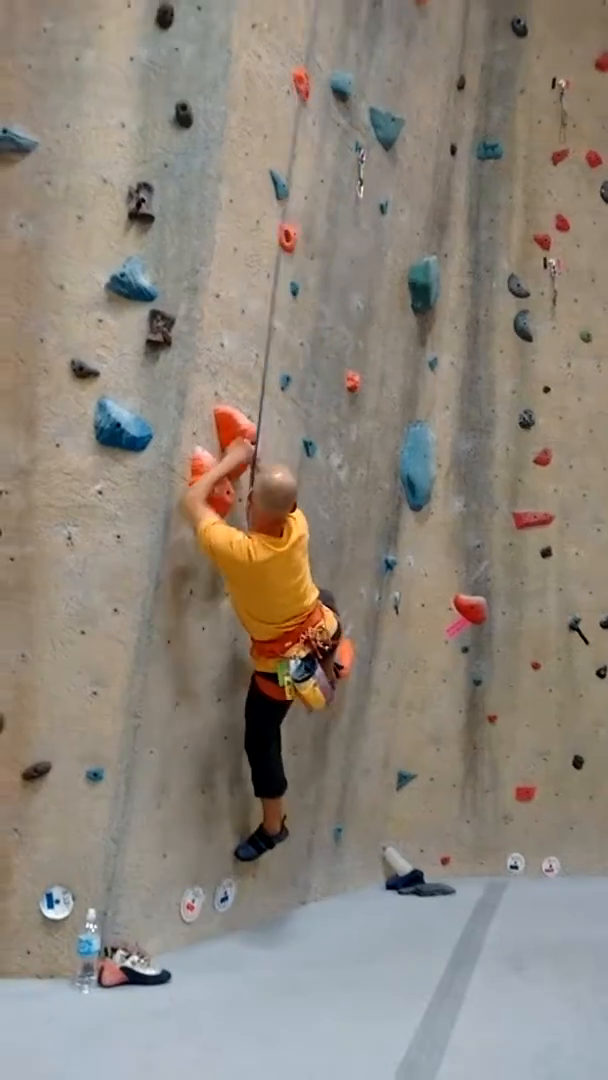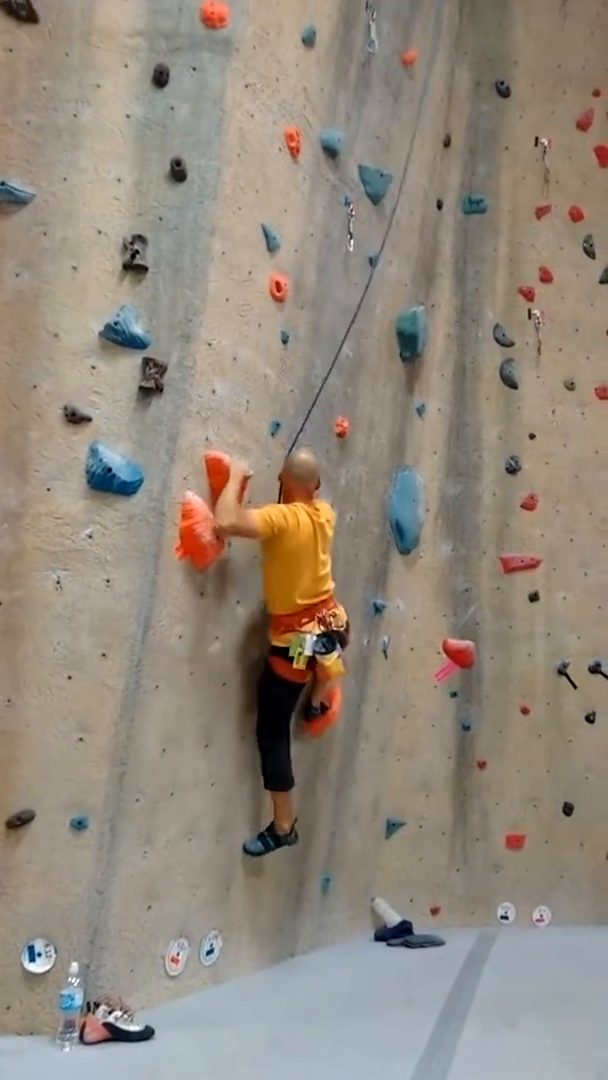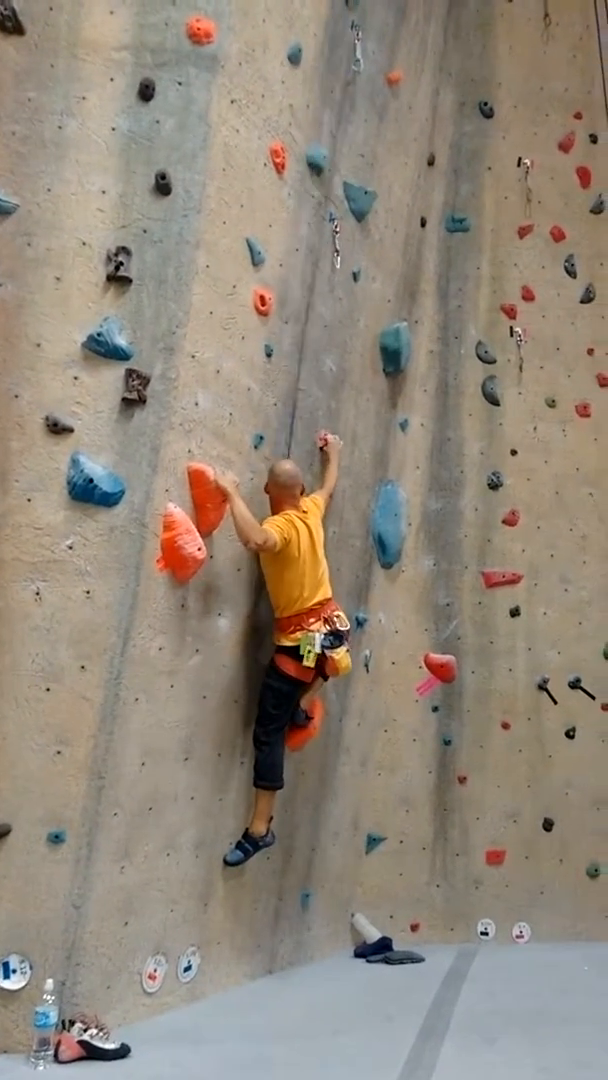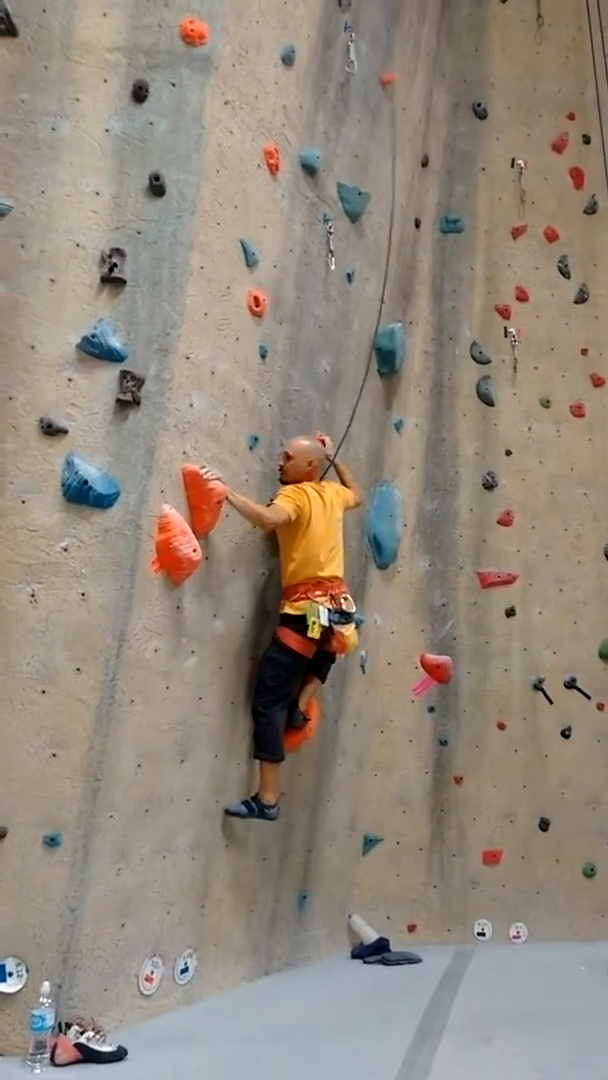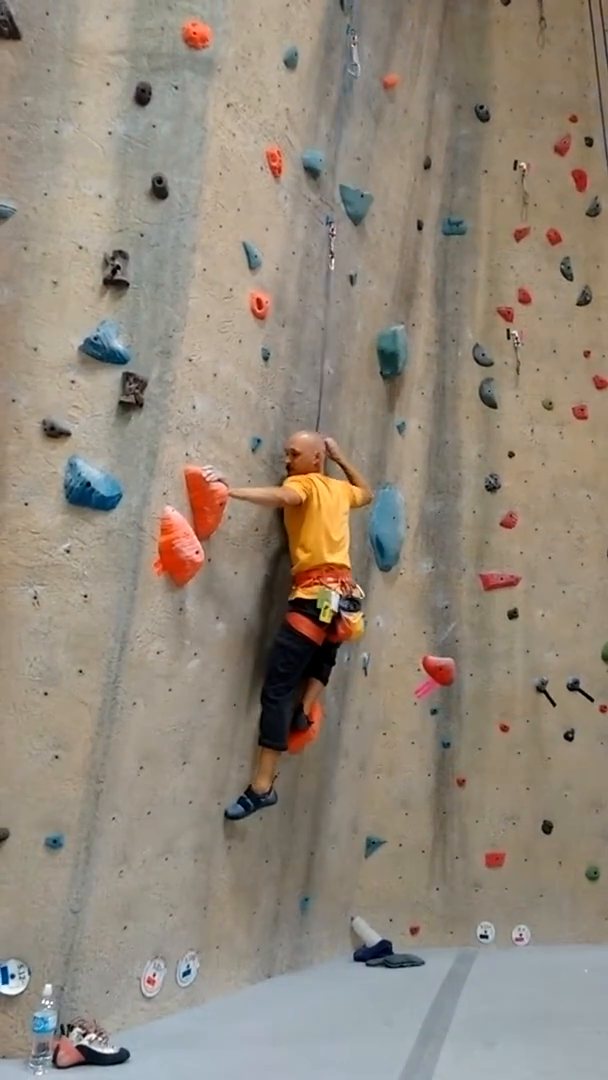
dt=1s
person 1, frame 1
left shoulder: (233, 549)
right shoulder: (298, 528)
left elbow: (191, 503)
right elbow: (281, 503)
left wrist: (229, 462)
right wrist: (258, 466)
left hip: (279, 660)
right hip: (323, 632)
left knee: (261, 742)
left ankle: (272, 828)
right ankle: (330, 670)
person 1, frame 2
left shoulder: (280, 518)
right shoulder: (325, 513)
left elbow: (226, 522)
left wrist: (236, 477)
left hip: (294, 638)
right hip: (331, 623)
left knee: (272, 733)
left ankle: (282, 826)
right ankle: (319, 700)
person 1, frame 3
left shoulder: (281, 527)
right shoulder: (312, 510)
left elbow: (254, 540)
right elbow: (329, 485)
left wrist: (232, 493)
right wrist: (332, 452)
left hip: (299, 638)
right hip: (331, 626)
left knee: (268, 732)
left ankle: (260, 828)
right ankle: (304, 706)
person 1, frame 4
left shoulder: (295, 495)
right shoulder: (334, 493)
left elbow: (268, 518)
right elbow: (357, 495)
left wrist: (226, 493)
right wrist: (335, 459)
left hip: (305, 609)
right hip: (337, 605)
left knee: (267, 701)
right knee: (323, 655)
left ankle: (267, 798)
right ankle: (301, 705)
person 1, frame 5
left shoulder: (301, 484)
right shoulder: (339, 488)
left elbow: (283, 496)
right elbow: (366, 493)
left wrist: (231, 491)
right wrist: (341, 459)
left hip: (316, 596)
right hip: (344, 594)
left knee: (277, 689)
right knee: (322, 656)
left ankle: (262, 787)
right ankle: (305, 709)
